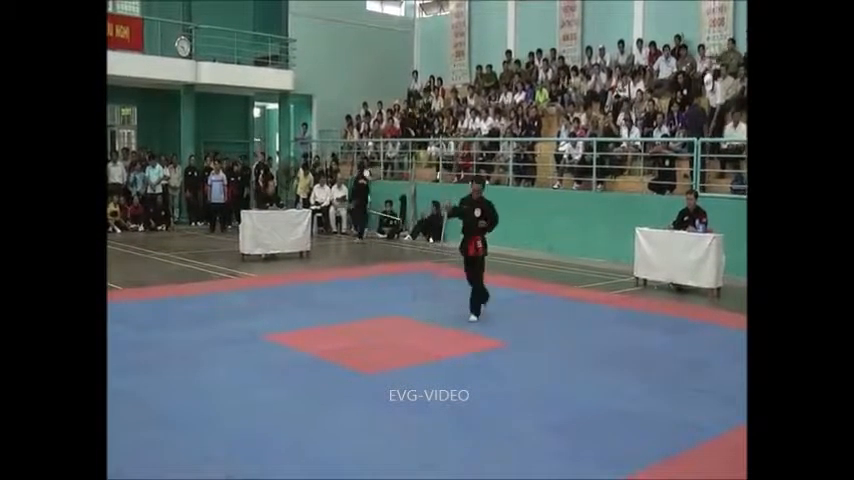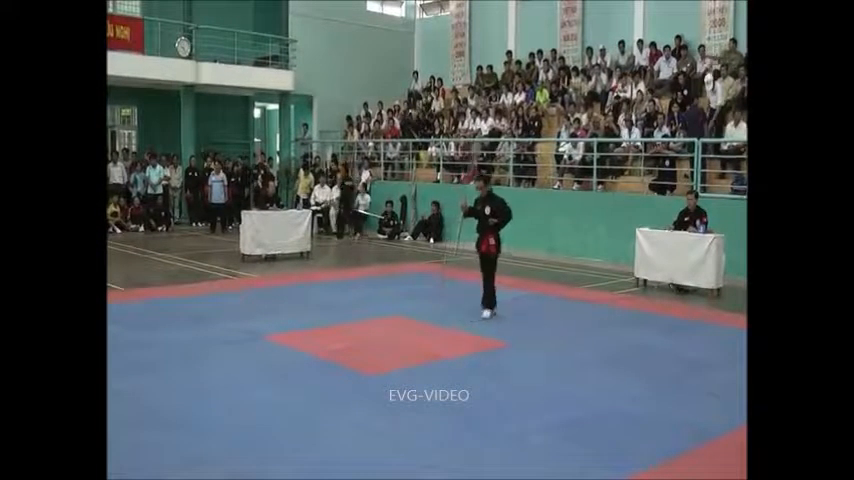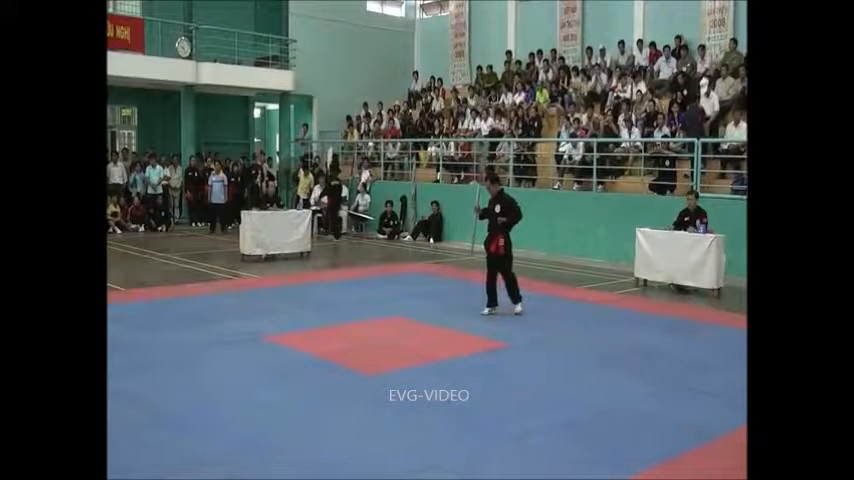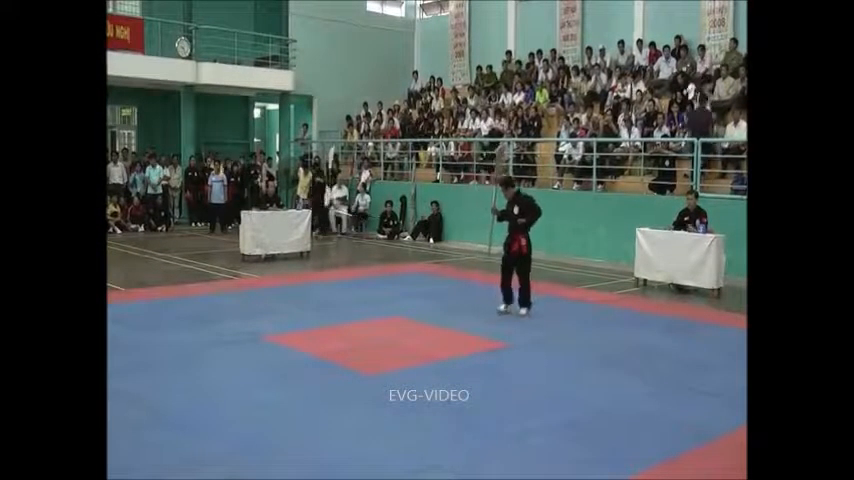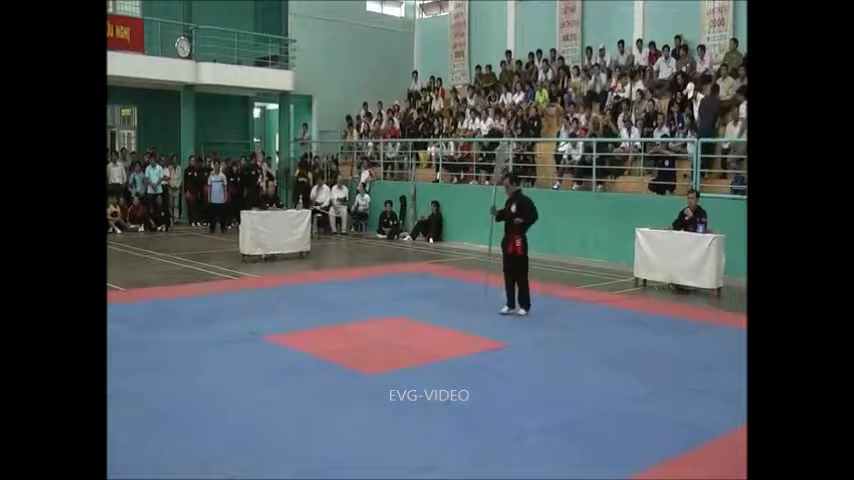
dt=0.4s
person 1, frame 1
left shoulder: (487, 204)
right shoulder: (464, 201)
left elbow: (494, 220)
right elbow: (459, 213)
left wrist: (487, 225)
right wrist: (450, 211)
left hip: (478, 243)
right hip: (466, 241)
left knee: (477, 277)
right knee: (470, 276)
left ankle: (475, 312)
right ankle: (483, 297)
person 1, frame 2
left shoulder: (497, 201)
right shoulder: (478, 201)
left elbow: (508, 215)
left wrist: (497, 222)
right wrist: (467, 211)
left hip: (492, 240)
right hip: (482, 239)
left knee: (489, 274)
right knee: (486, 274)
left ankle: (488, 306)
right ankle: (490, 305)
person 1, frame 3
left shoulder: (508, 200)
right shoulder: (492, 201)
left elbow: (518, 215)
left wrist: (507, 221)
right wrist: (481, 212)
left hip: (502, 239)
right hip: (492, 239)
left knee: (506, 272)
right knee: (490, 274)
left ankle: (517, 302)
right ankle: (491, 305)
person 1, frame 4
left shoulder: (526, 200)
right shoulder: (510, 202)
left elbow: (537, 212)
left wrist: (526, 221)
right wrist: (498, 213)
left hip: (522, 240)
right hip: (511, 239)
left knee: (523, 274)
right knee: (505, 271)
left ankle: (524, 305)
right ankle: (507, 302)
person 1, frame 5
left shoulder: (524, 200)
right shoulder: (509, 201)
left elbow: (534, 215)
left wrist: (523, 222)
right wrist: (497, 213)
left hip: (518, 240)
right hip: (508, 239)
left knee: (521, 274)
right knee: (508, 273)
left ankle: (524, 307)
right ankle: (511, 305)
